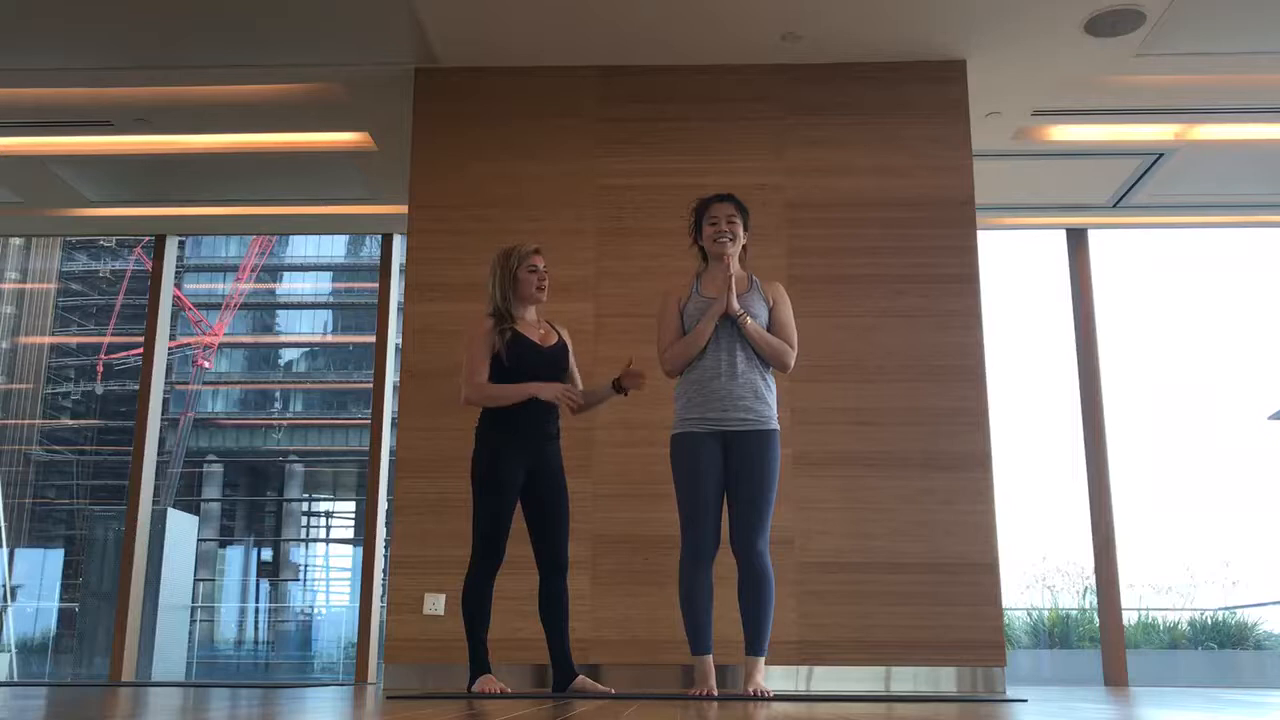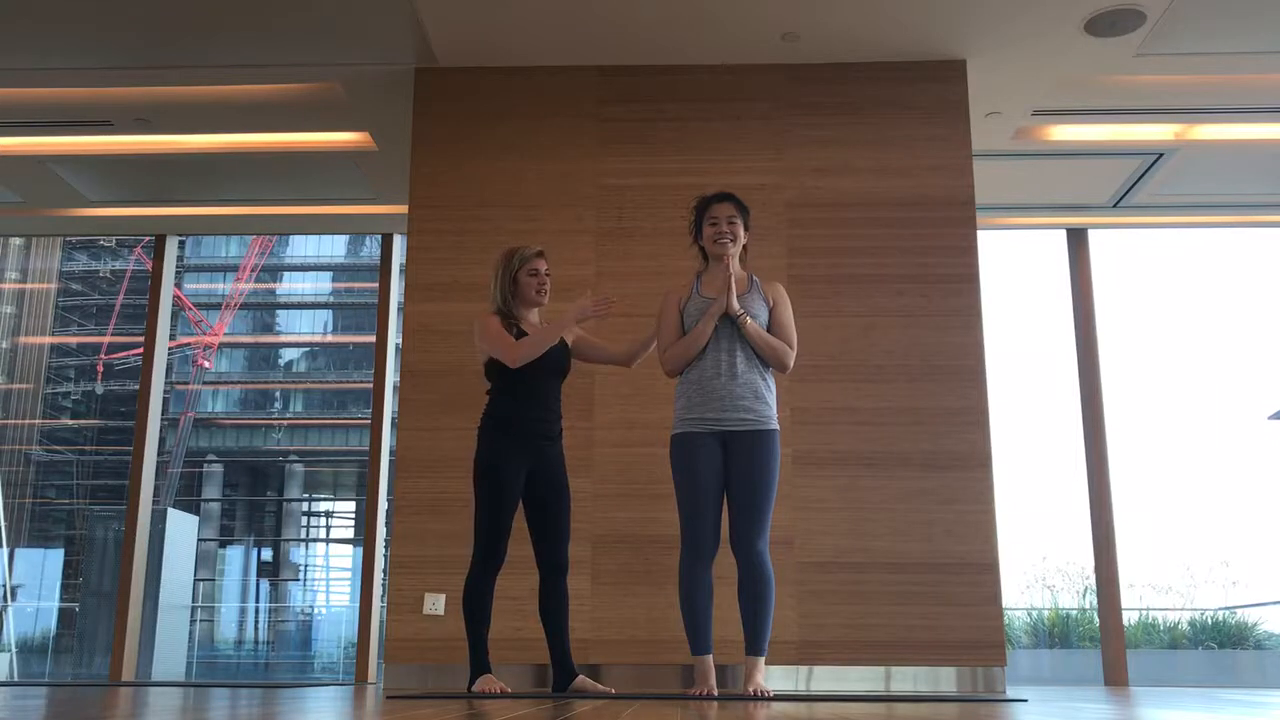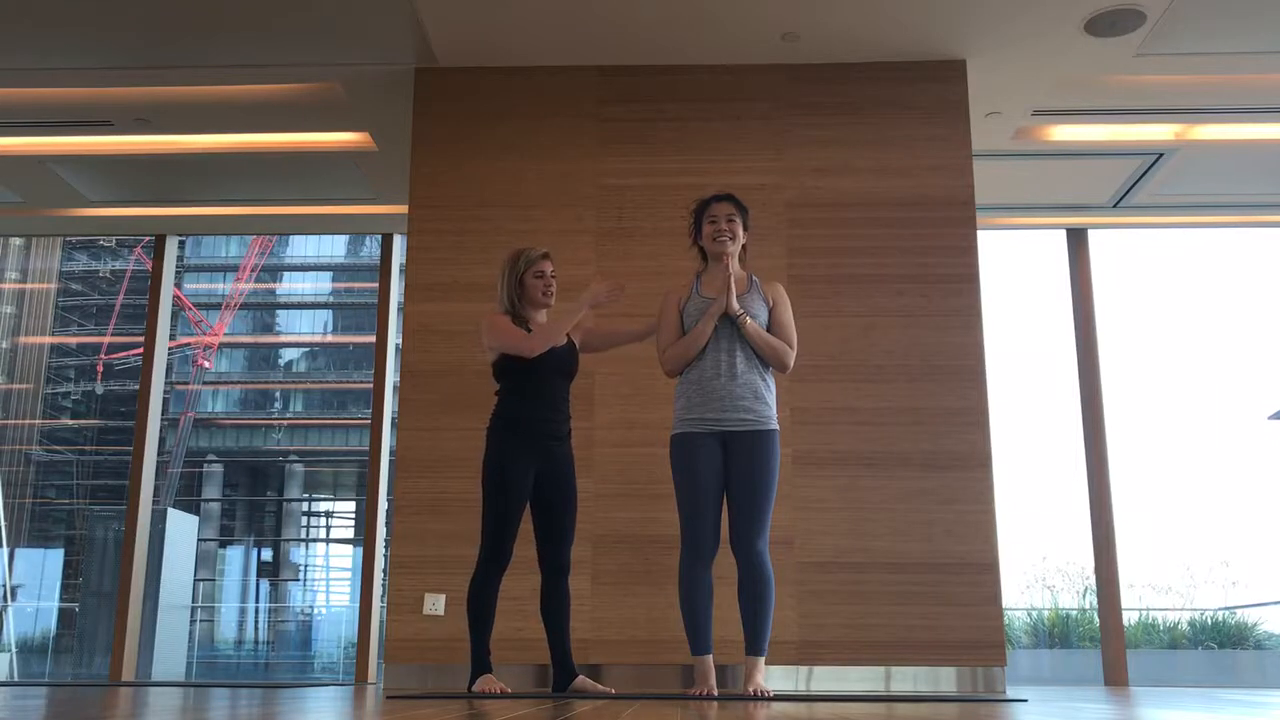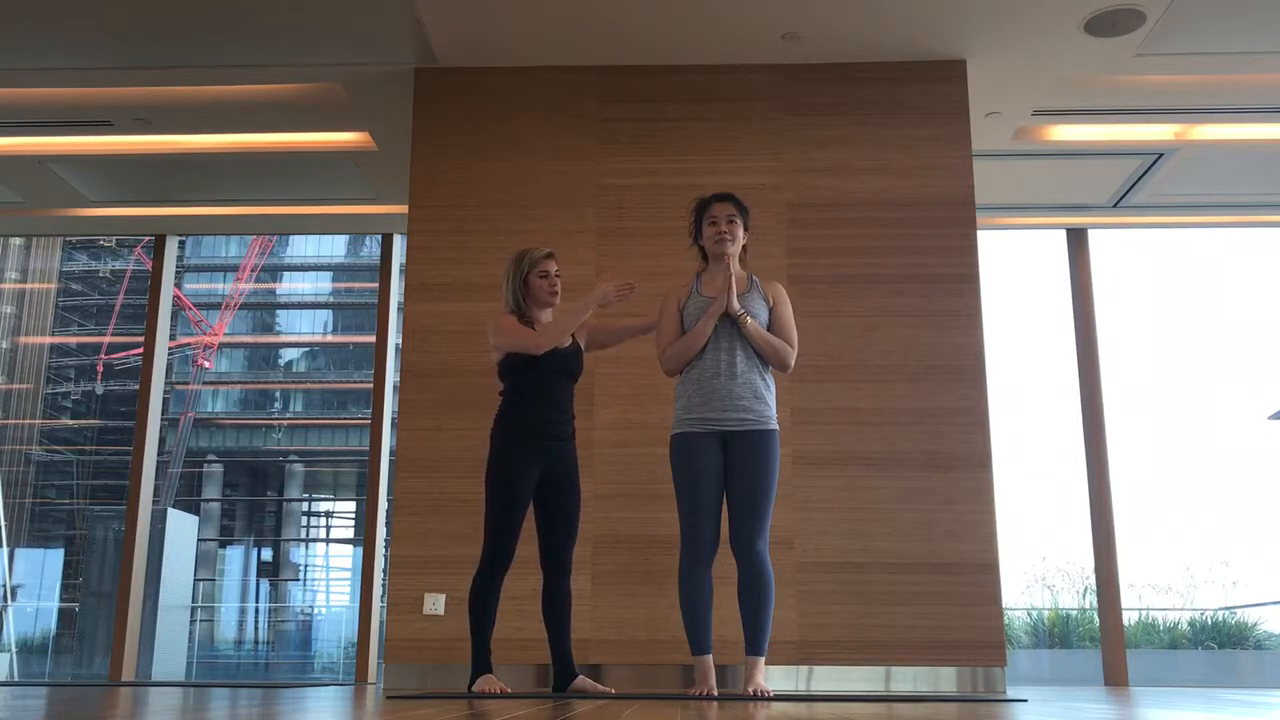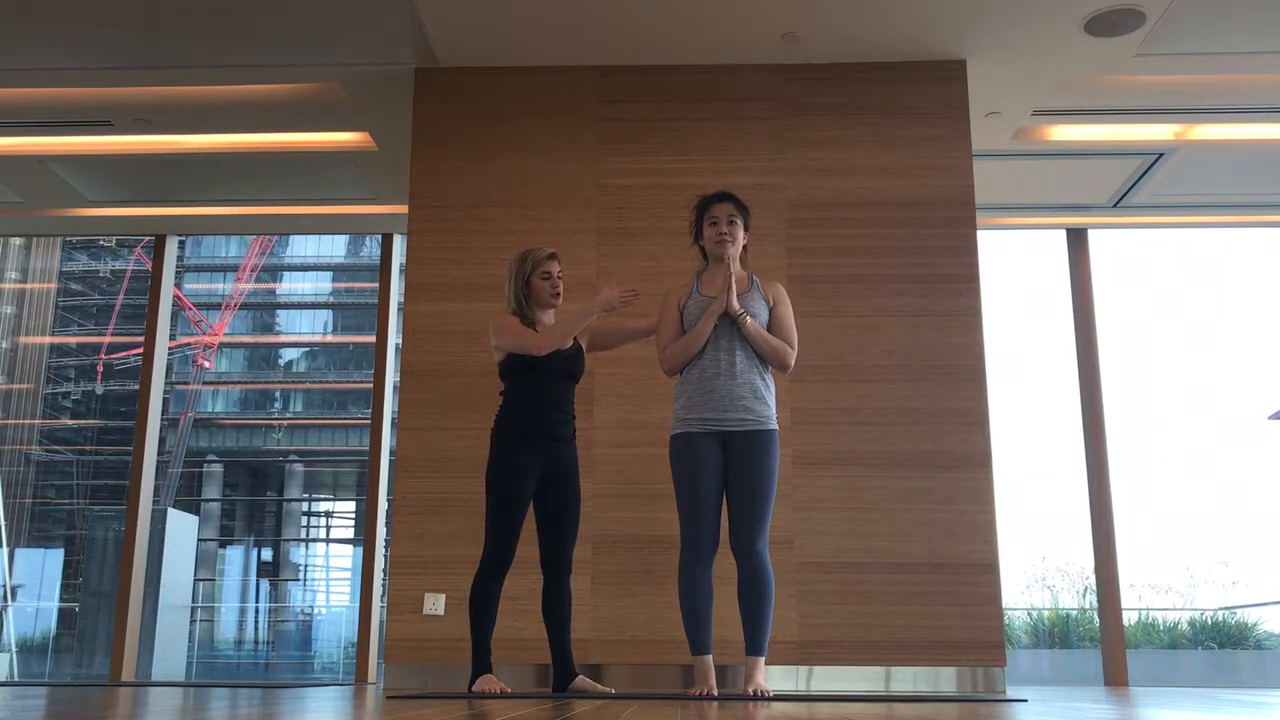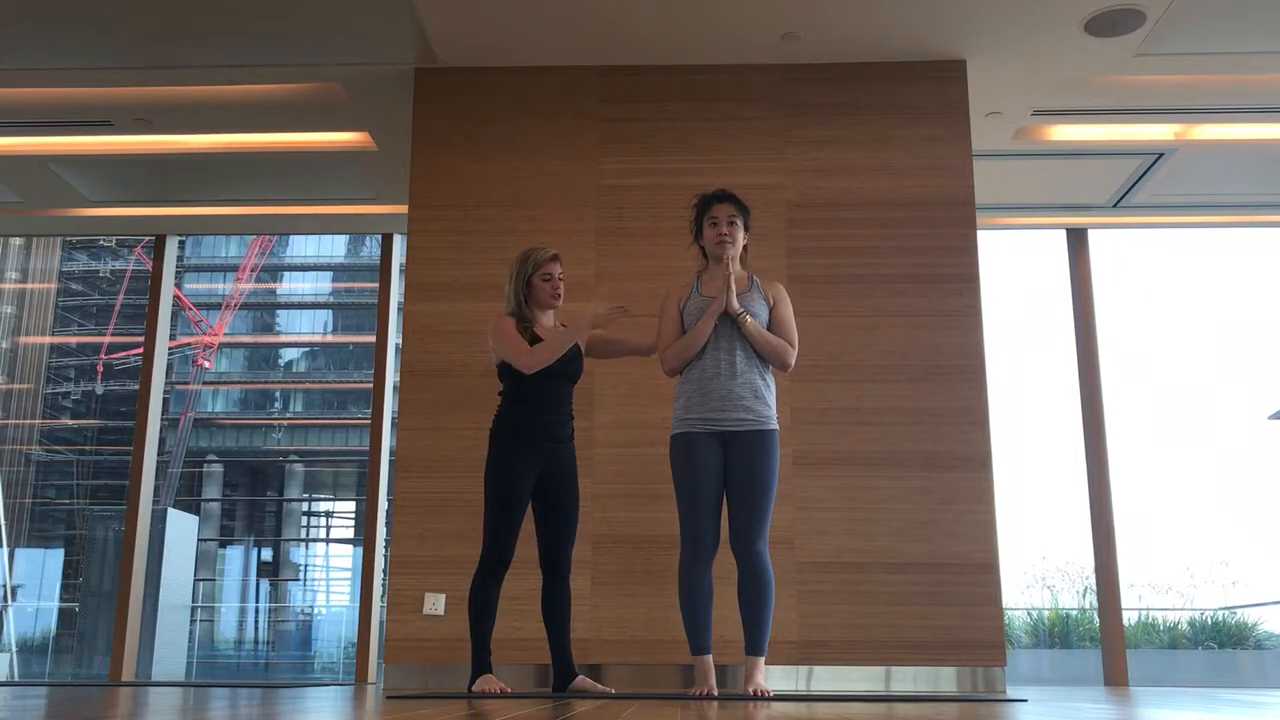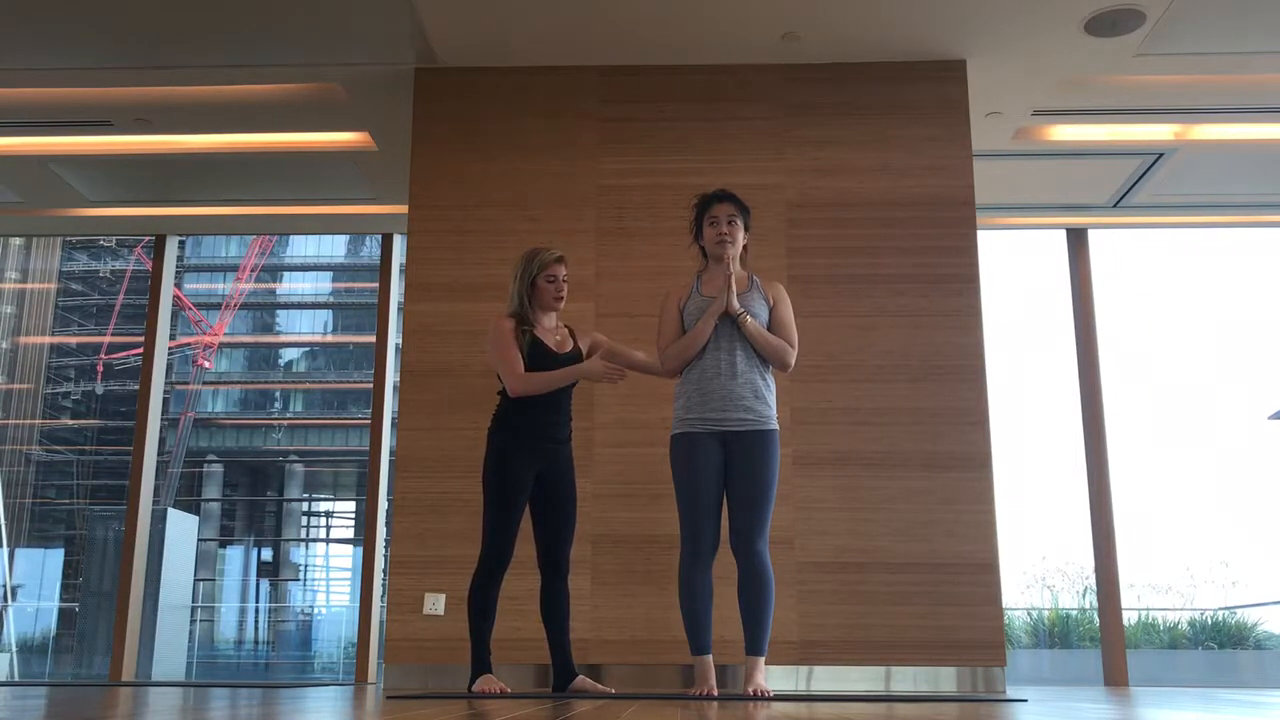
dt=0.4s
person 1, frame 1
left shoulder: (769, 292)
right shoulder: (681, 297)
left elbow: (787, 359)
right elbow: (670, 363)
left wrist: (740, 314)
right wrist: (713, 313)
left hip: (755, 427)
right hip: (696, 430)
left knee: (752, 547)
right knee: (698, 547)
left ankle: (755, 667)
right ankle: (703, 668)
person 1, frame 2
left shoulder: (770, 292)
right shoulder: (681, 297)
left elbow: (786, 360)
right elbow: (670, 363)
left wrist: (740, 314)
right wrist: (713, 313)
left hip: (755, 428)
right hip: (695, 430)
left knee: (752, 547)
right knee: (698, 547)
left ankle: (756, 667)
right ankle: (704, 668)
person 1, frame 3
left shoulder: (769, 293)
right shoulder: (681, 298)
left elbow: (786, 360)
right elbow: (670, 363)
left wrist: (739, 314)
right wrist: (713, 314)
left hip: (755, 428)
right hip: (695, 430)
left knee: (752, 547)
right knee: (698, 546)
left ankle: (756, 667)
right ankle: (704, 668)
person 1, frame 4
left shoulder: (769, 292)
right shoulder: (681, 296)
left elbow: (787, 359)
right elbow: (669, 362)
left wrist: (740, 314)
right wrist: (713, 311)
left hip: (755, 428)
right hip: (695, 429)
left knee: (751, 546)
right knee: (698, 547)
left ankle: (756, 667)
right ankle: (703, 668)
person 1, frame 5
left shoulder: (770, 293)
right shoulder: (681, 297)
left elbow: (787, 359)
right elbow: (669, 362)
left wrist: (739, 313)
right wrist: (712, 313)
left hip: (755, 428)
right hip: (695, 429)
left knee: (751, 547)
right knee: (698, 547)
left ankle: (756, 667)
right ankle: (703, 668)
person 1, frame 6
left shoulder: (769, 292)
right shoulder: (681, 296)
left elbow: (787, 358)
right elbow: (669, 362)
left wrist: (739, 313)
right wrist: (713, 311)
left hip: (755, 428)
right hip: (695, 430)
left knee: (751, 546)
right knee: (698, 547)
left ankle: (756, 667)
right ankle: (703, 668)
person 1, frame 7
left shoulder: (770, 293)
right shoulder: (681, 296)
left elbow: (787, 358)
right elbow: (669, 361)
left wrist: (739, 313)
right wrist: (713, 312)
left hip: (755, 428)
right hip: (695, 430)
left knee: (752, 547)
right knee: (698, 547)
left ankle: (756, 667)
right ankle: (703, 668)
person 2, frame 1
left shoulder: (560, 335)
right shoulder: (490, 330)
left elbow: (577, 401)
right elbow: (472, 392)
left wrist: (617, 386)
right wrist: (535, 388)
left hip: (546, 452)
right hip: (500, 449)
left knee: (555, 562)
right knee: (488, 558)
left ankle: (565, 671)
right ankle: (480, 670)
person 2, frame 2
left shoulder: (564, 335)
right shoulder: (491, 325)
left elbow: (624, 358)
right elbow: (517, 356)
right wrist: (573, 317)
left hip: (548, 450)
right hip: (502, 447)
left knee: (555, 562)
right knee: (489, 556)
left ankle: (565, 671)
right ankle: (480, 670)
person 2, frame 3
left shoulder: (572, 332)
right shoulder: (498, 326)
left elbow: (635, 334)
right elbow: (532, 347)
right wrist: (583, 304)
left hip: (557, 451)
right hip: (511, 447)
left knee: (557, 563)
right knee: (495, 557)
left ankle: (565, 671)
right ankle: (480, 670)
person 2, frame 4
left shoulder: (578, 331)
right shoulder: (504, 326)
left elbow: (640, 328)
right elbow: (539, 344)
right wrist: (591, 301)
left hip: (561, 451)
right hip: (515, 447)
left knee: (559, 564)
right knee: (497, 557)
left ankle: (565, 671)
right ankle: (481, 670)
person 2, frame 5
left shoulder: (580, 333)
right shoulder: (505, 326)
left elbow: (640, 330)
right elbow: (540, 346)
right wrist: (595, 305)
left hip: (562, 451)
right hip: (516, 447)
left knee: (559, 564)
right knee: (498, 557)
left ankle: (565, 671)
right ankle: (481, 669)
person 2, frame 6
left shoulder: (578, 335)
right shoulder: (505, 327)
left elbow: (643, 346)
right elbow: (529, 362)
right wrist: (584, 323)
left hip: (559, 452)
right hip: (514, 448)
left knee: (558, 564)
right knee: (497, 557)
left ankle: (565, 671)
right ankle: (481, 669)
person 2, frame 7
left shoulder: (581, 338)
right shoulder: (507, 328)
left elbow: (643, 362)
right elbow: (516, 384)
right wrist: (582, 371)
left hip: (557, 453)
right hip: (512, 448)
left knee: (557, 564)
right knee: (496, 556)
left ankle: (565, 671)
right ankle: (481, 669)
